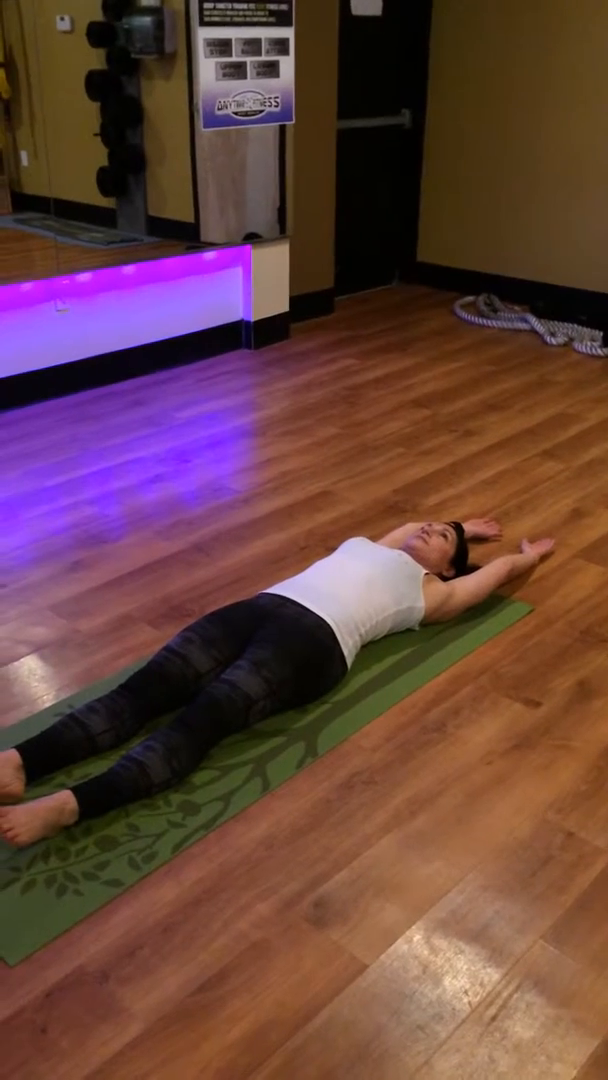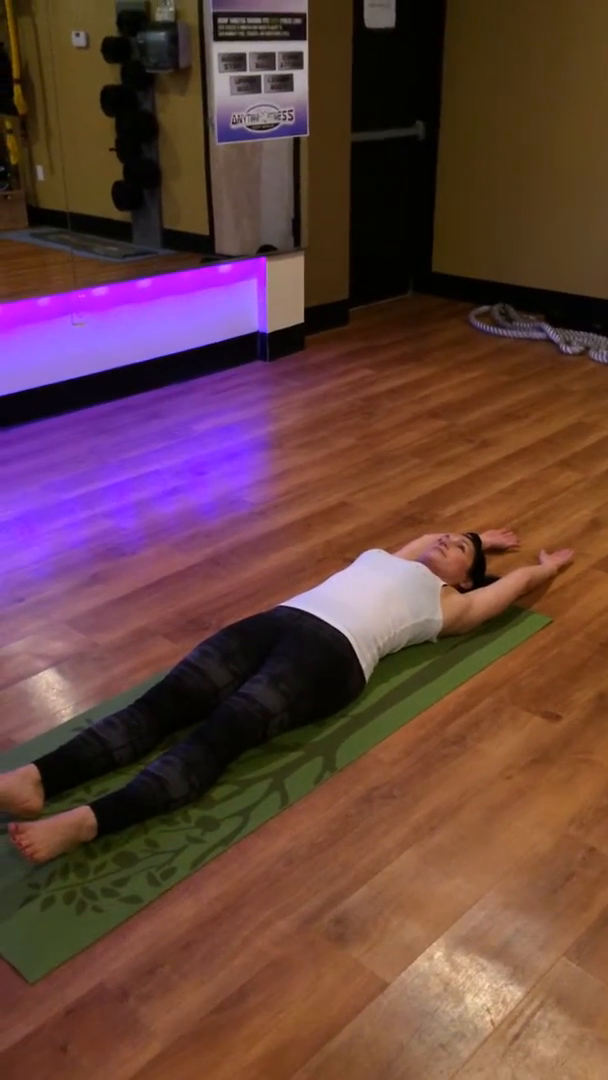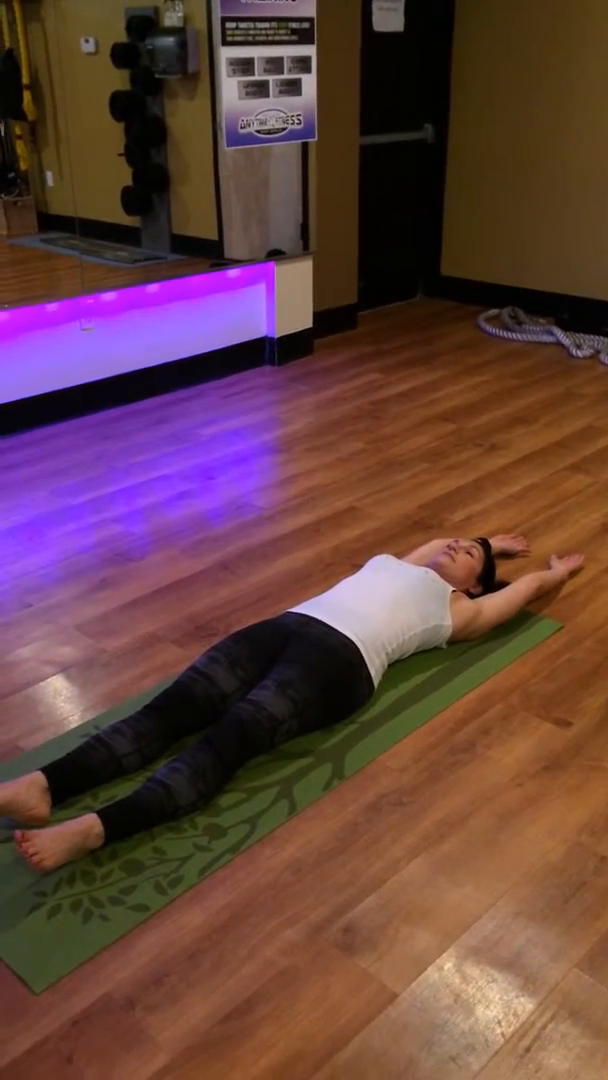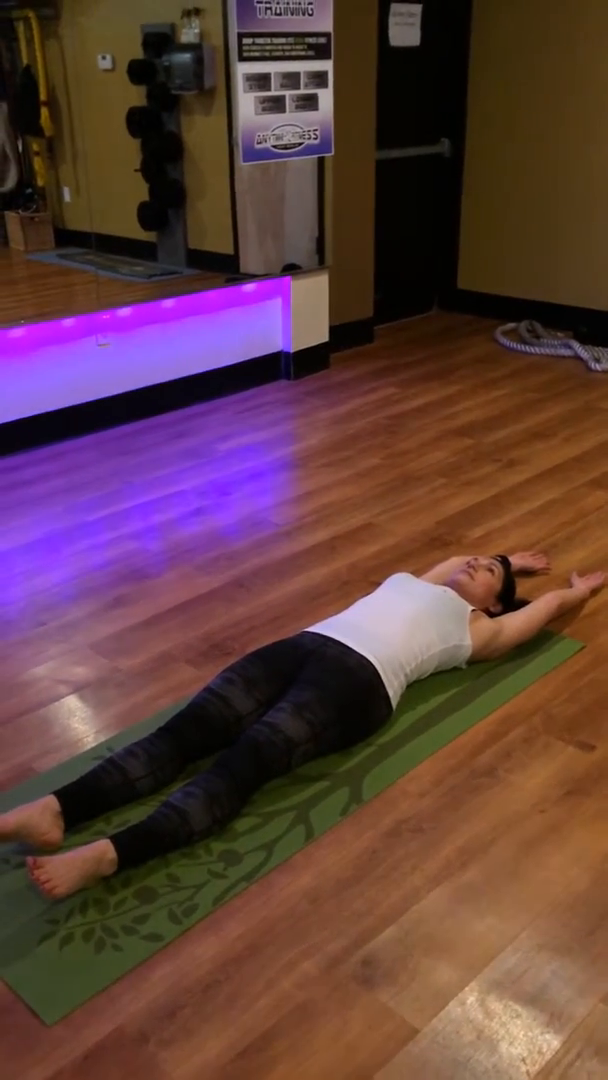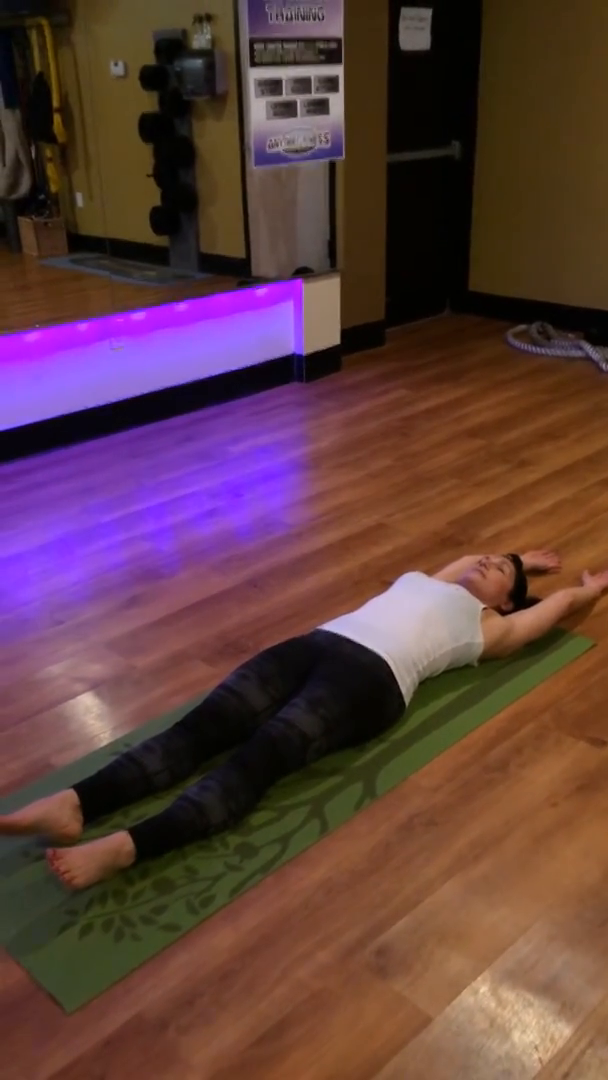
dt=1s
person 1, frame 1
left shoulder: (431, 592)
right shoulder: (368, 545)
left elbow: (500, 570)
right elbow: (417, 527)
left wrist: (533, 554)
right wrist: (462, 525)
left hip: (315, 639)
right hip: (263, 607)
left knee: (201, 718)
right knee: (147, 687)
left ankle: (70, 805)
person 1, frame 2
left shoulder: (449, 604)
right shoulder: (386, 558)
left elbow: (518, 581)
right elbow: (430, 538)
left wrist: (550, 564)
right wrist: (479, 536)
left hip: (334, 653)
right hip: (281, 621)
left knee: (222, 731)
right knee: (167, 701)
left ankle: (88, 821)
person 1, frame 3
left shoulder: (458, 610)
right shoulder: (395, 564)
left elbow: (528, 587)
right elbow: (437, 544)
left wrist: (561, 569)
right wrist: (488, 541)
left hip: (343, 659)
right hip: (289, 627)
left knee: (230, 736)
right knee: (175, 707)
left ankle: (95, 828)
person 1, frame 4
left shoulder: (478, 630)
right shoulder: (411, 582)
left elbow: (550, 604)
right elbow: (455, 560)
right wrist: (509, 558)
left hip: (360, 680)
right hip: (305, 646)
left knee: (244, 761)
right knee: (188, 729)
left ankle: (107, 854)
right ankle: (57, 809)
person 1, frame 5
left shoulder: (489, 627)
right shoulder: (422, 580)
right elbow: (467, 559)
right wrist: (522, 557)
left hip: (374, 678)
right hip: (319, 645)
left knee: (258, 756)
right knee: (204, 726)
left ankle: (125, 847)
right ankle: (76, 803)
